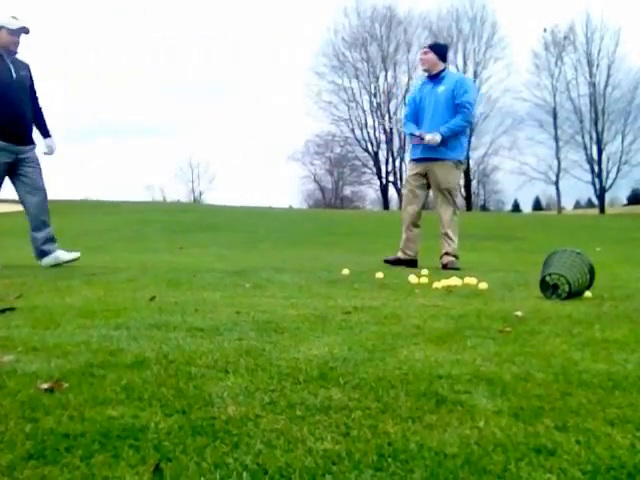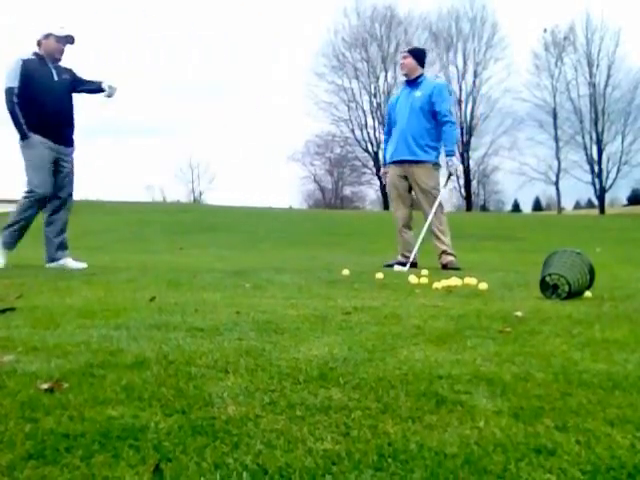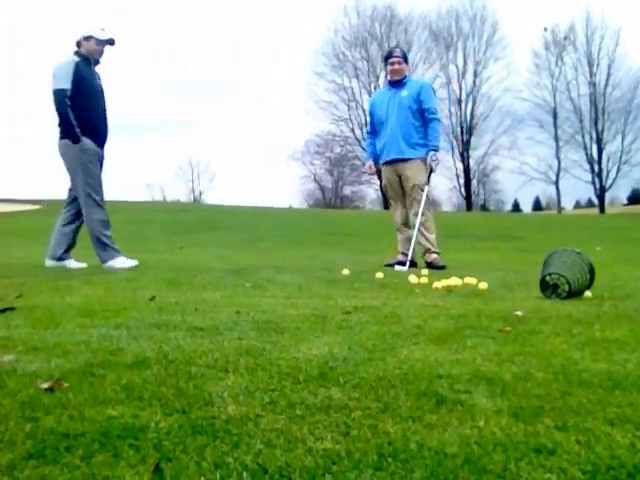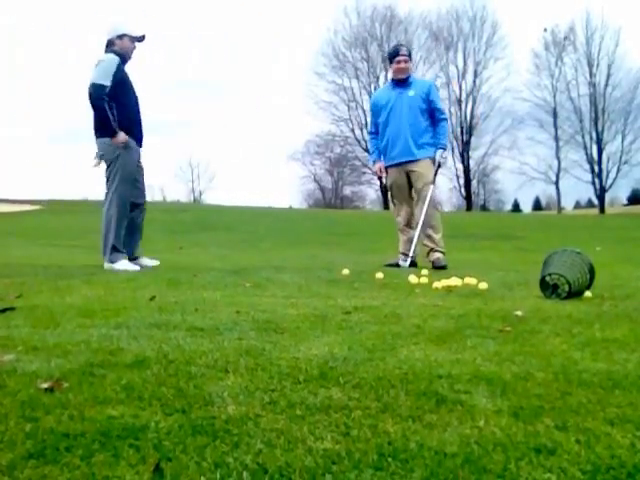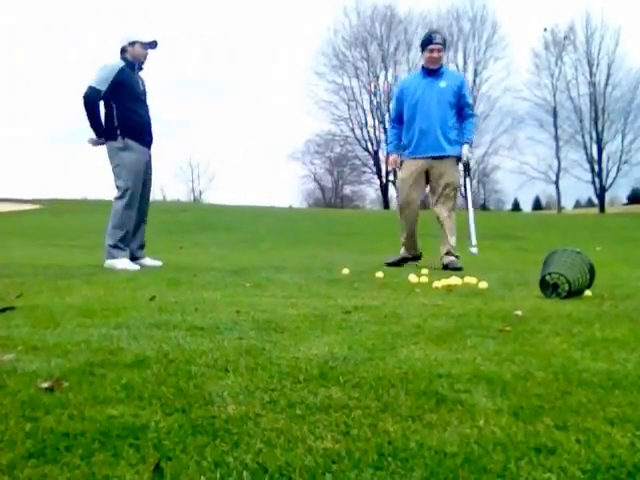
dt=0.5s
person 1, frame 1
left shoulder: (23, 68)
left elbow: (33, 104)
left wrist: (46, 135)
left hip: (24, 147)
left knee: (36, 196)
left ankle: (47, 250)
person 1, frame 2
left shoulder: (66, 74)
right shoulder: (23, 66)
left elbow: (84, 85)
left wrist: (103, 86)
right wrist: (26, 134)
left hip: (64, 145)
right hip: (37, 141)
left knee: (62, 198)
right knee: (40, 192)
left ankle: (56, 255)
person 1, frame 3
left shoulder: (95, 75)
right shoulder: (69, 66)
right elbow: (62, 102)
left wrist: (99, 146)
right wrist: (77, 138)
left hip: (93, 146)
right hip: (79, 144)
left knee: (78, 200)
right knee: (92, 198)
left ankle: (57, 255)
right ankle: (110, 256)
person 1, frame 4
left shoulder: (117, 67)
right shoulder: (110, 62)
right elbow: (96, 95)
left wrist: (106, 140)
right wrist: (114, 132)
left hip: (129, 144)
right hip: (120, 143)
left knee: (136, 198)
right knee: (118, 197)
left ankle: (131, 253)
right ankle: (114, 257)
person 1, frame 5
left shoulder: (138, 78)
right shoulder: (114, 69)
right elbow: (90, 98)
right wrist: (101, 134)
left hip: (142, 146)
right hip: (125, 145)
left knee: (141, 201)
right knee: (127, 195)
left ankle: (135, 253)
right ankle: (114, 254)
person 2, frame 1
left shoulder: (460, 83)
right shoulder: (418, 90)
left elbow: (466, 116)
right elbow: (408, 121)
left wrist: (440, 134)
right wrist: (414, 134)
left hip: (447, 157)
right hip: (418, 157)
left knee: (447, 208)
right knee: (410, 205)
left ankle: (449, 256)
right ankle: (407, 253)
person 2, frame 2
left shoulder: (435, 89)
right shoulder: (397, 96)
left elbow: (447, 123)
left wrist: (450, 153)
right wrist: (385, 162)
left hip: (424, 161)
right hip: (396, 163)
left knee: (433, 209)
right knee: (400, 212)
left ankle: (447, 256)
right ankle: (406, 255)
person 2, frame 3
left shoulder: (420, 88)
right shoulder: (377, 97)
left elbow: (432, 119)
right elbow: (372, 131)
left wrist: (433, 149)
right wrist: (370, 156)
left hip: (414, 157)
right hip: (388, 161)
left knee: (419, 207)
right knee: (398, 210)
left ankle: (431, 253)
right ankle: (405, 254)
person 2, frame 4
left shoulder: (426, 87)
right shoulder: (379, 96)
left elbow: (440, 119)
right elbow: (374, 132)
left wrist: (441, 147)
right wrist: (376, 158)
left hip: (421, 157)
right hip: (393, 161)
left knee: (428, 205)
right knee: (402, 211)
left ankle: (436, 253)
right ankle: (407, 255)
person 2, frame 5
left shoulder: (457, 80)
right shoulder: (406, 84)
left elbow: (467, 115)
right elbow: (396, 121)
left wrist: (466, 143)
right wrist: (393, 149)
left hip: (446, 155)
right hip: (412, 156)
left knee: (446, 206)
right knee: (406, 204)
left ankle: (449, 255)
right ankle: (409, 250)
